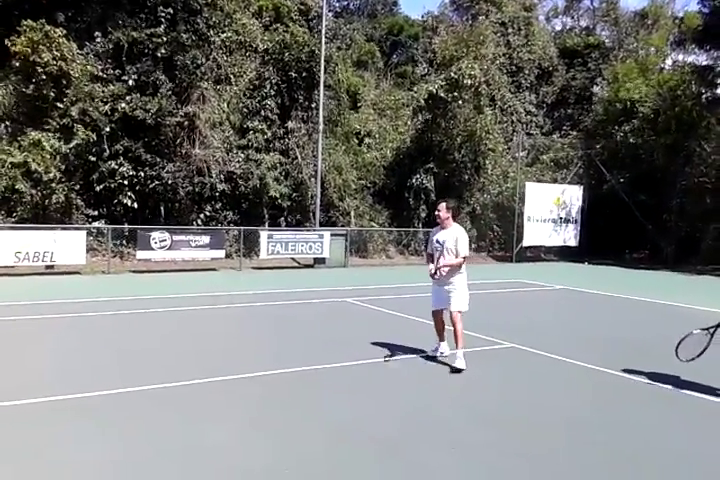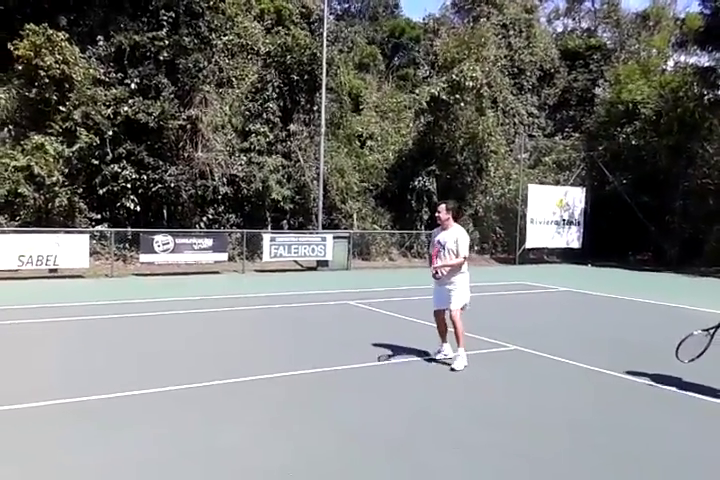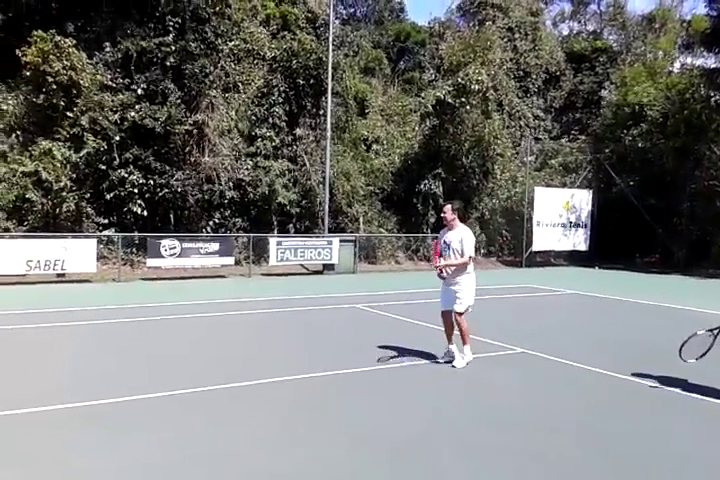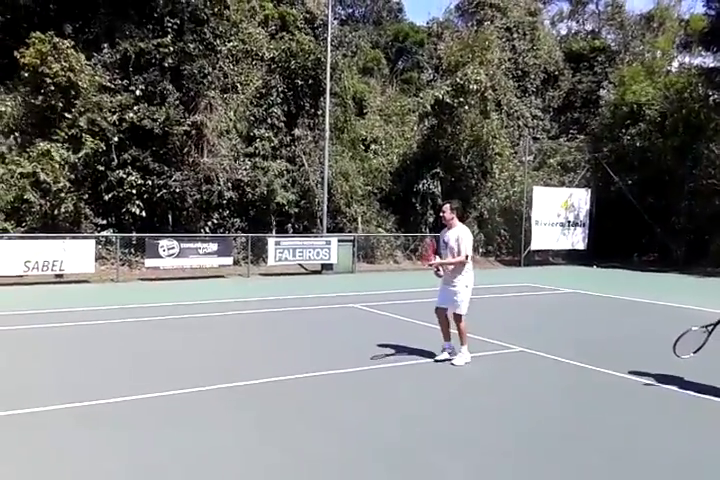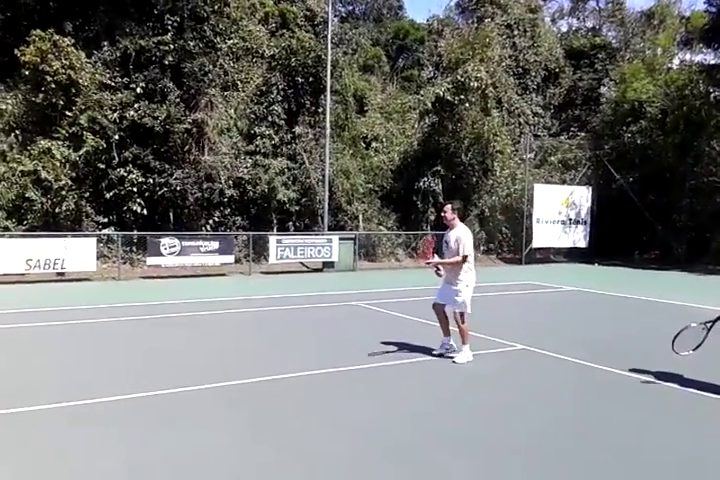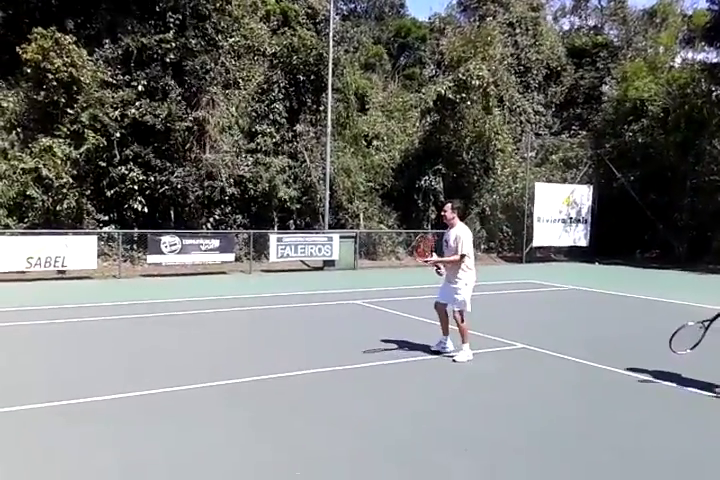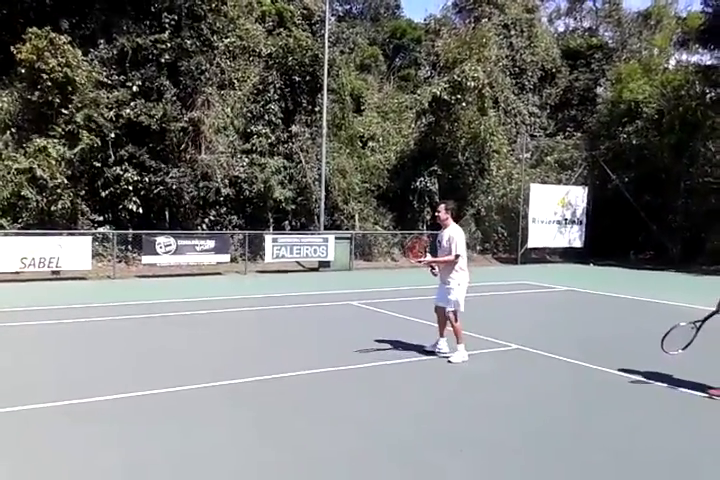
dt=0.1s
person 1, frame 1
left shoulder: (459, 233)
right shoulder: (434, 232)
left elbow: (461, 259)
right elbow: (429, 253)
left wrist: (444, 264)
right wrist: (431, 266)
left hip: (455, 281)
right hip: (438, 281)
left knee: (455, 316)
right knee: (436, 314)
left ankle: (459, 355)
right ankle: (442, 346)
person 1, frame 2
left shoulder: (459, 233)
right shoulder: (435, 232)
left elbow: (461, 260)
right elbow: (432, 255)
left wrist: (443, 264)
right wrist: (434, 267)
left hip: (457, 281)
right hip: (441, 281)
left knee: (455, 314)
right knee: (439, 314)
left ankle: (461, 353)
right ankle: (444, 348)
person 1, frame 3
left shoulder: (465, 233)
right shoulder: (443, 233)
left elbow: (467, 259)
left wrist: (447, 264)
right wrist: (439, 267)
left hip: (463, 281)
right hip: (448, 281)
left knee: (458, 315)
right knee: (446, 315)
left ankle: (466, 351)
right ankle: (451, 350)
person 1, frame 4
left shoulder: (463, 233)
right shoulder: (444, 232)
left elbow: (463, 259)
left wrist: (441, 263)
right wrist: (439, 265)
left hip: (461, 281)
right hip: (447, 280)
left knee: (457, 315)
right knee: (440, 311)
left ankle: (464, 351)
right ankle: (449, 348)
person 1, frame 5
left shoulder: (463, 233)
right shoulder: (448, 232)
left elbow: (462, 259)
left wrist: (440, 262)
right wrist: (439, 265)
left hip: (463, 280)
right hip: (449, 279)
left knee: (459, 315)
right knee: (437, 307)
left ankle: (466, 350)
right ankle: (447, 342)
person 1, frame 6
left shoulder: (462, 232)
right shoulder: (448, 231)
left elbow: (459, 258)
left wrist: (438, 260)
right wrist: (440, 264)
left hip: (462, 279)
right hip: (450, 278)
left knee: (458, 314)
right knee: (439, 306)
left ankle: (466, 349)
right ankle: (446, 342)
person 1, frame 7
left shoulder: (456, 233)
right shoulder: (442, 232)
left elbow: (454, 258)
left wrist: (432, 260)
right wrist: (435, 264)
left hip: (456, 279)
right hip: (445, 278)
left knee: (451, 314)
right knee: (439, 310)
left ankle: (461, 350)
right ankle: (441, 343)
